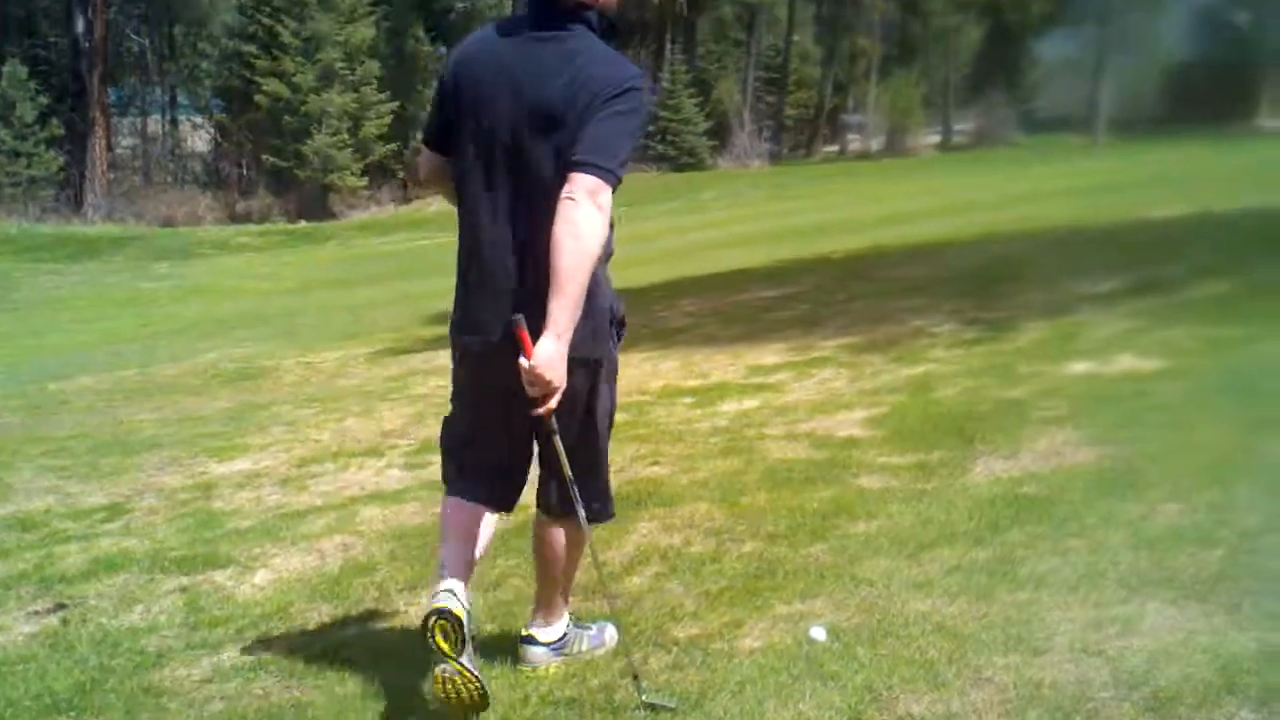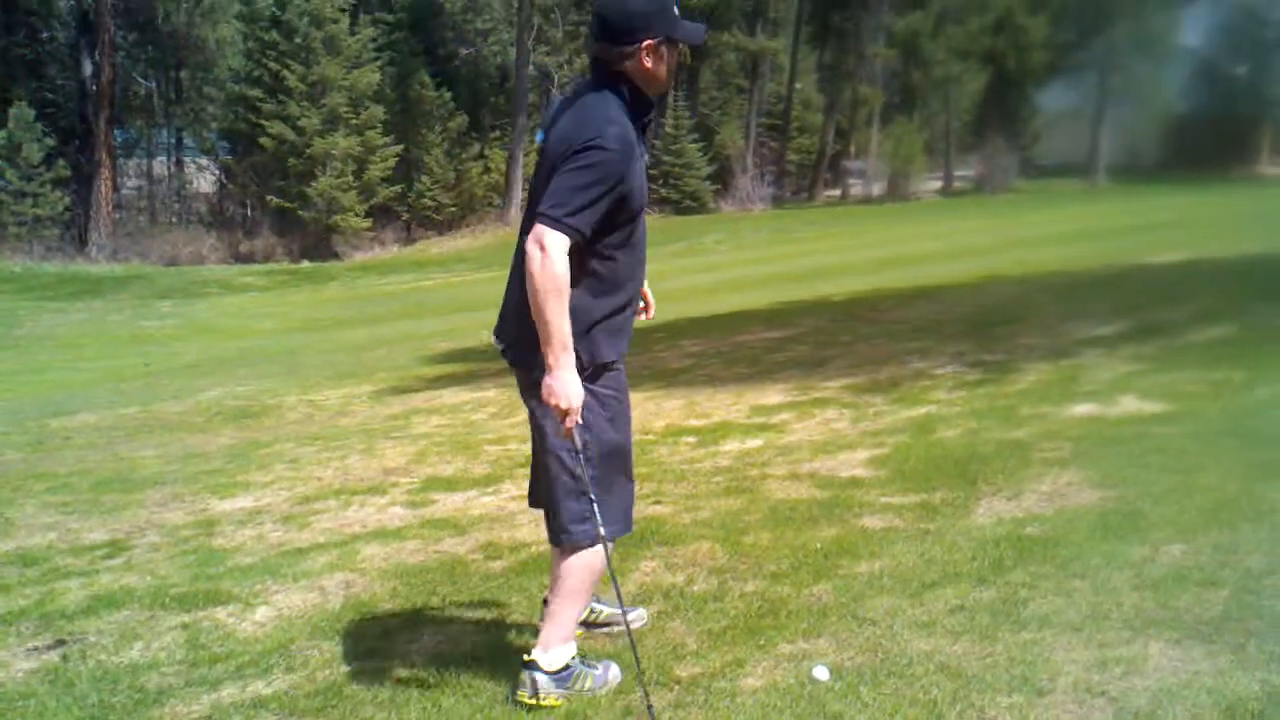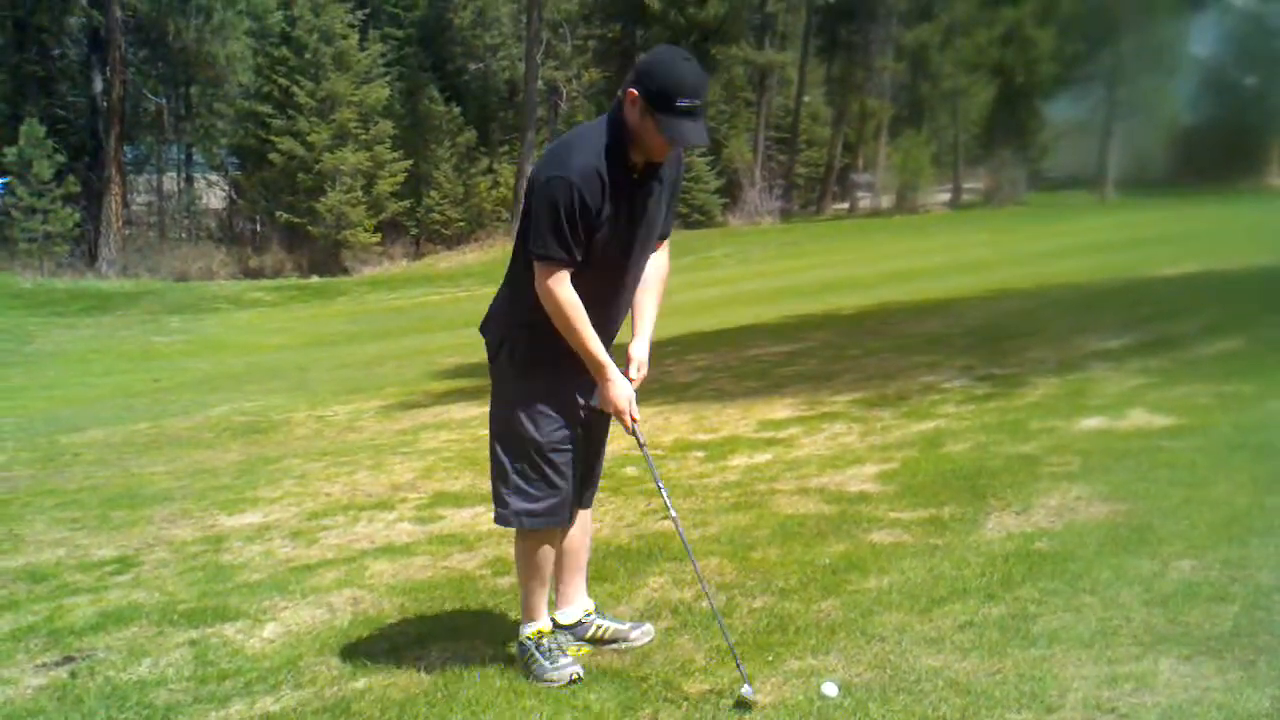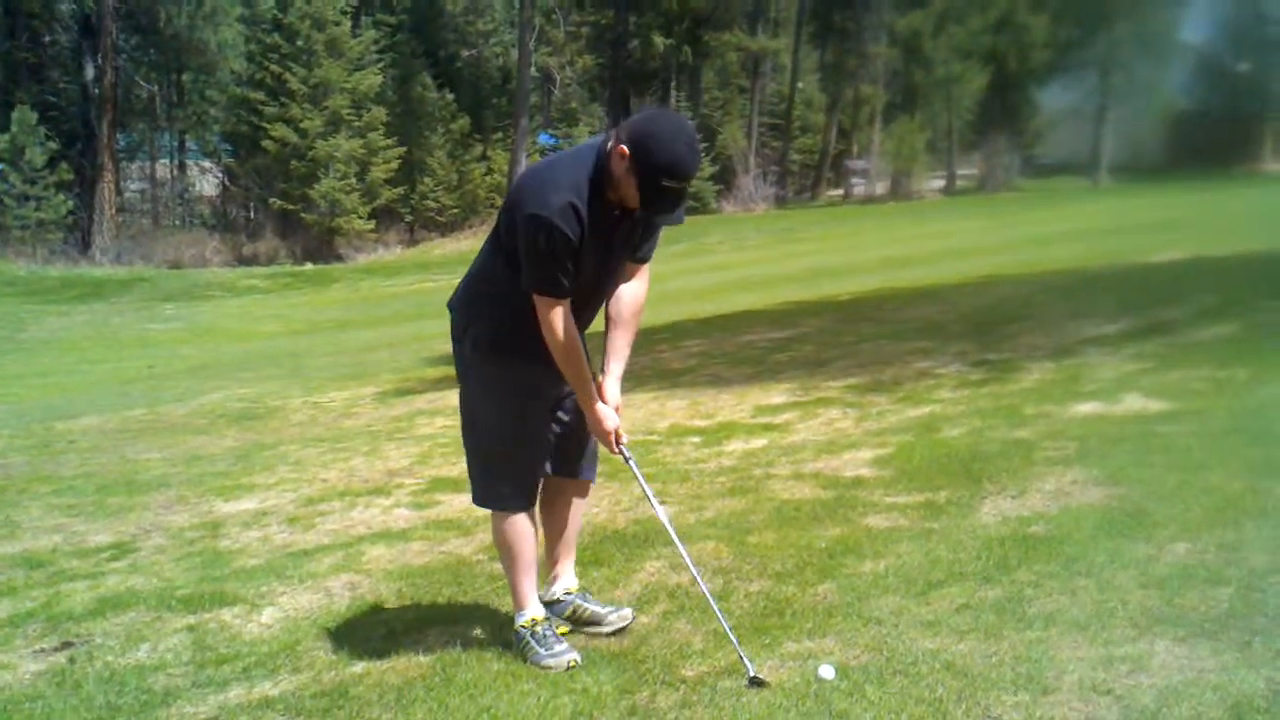
dt=0.5s
person 1, frame 1
right shoulder: (617, 81)
left elbow: (433, 167)
right elbow: (583, 210)
right wrist: (557, 339)
left hip: (479, 318)
right hip: (564, 323)
left knee: (477, 474)
right knee: (569, 484)
left ankle: (449, 598)
right ankle: (548, 629)
person 1, frame 2
left shoulder: (583, 106)
right shoulder: (608, 139)
right elbow: (544, 249)
left wrist: (623, 276)
right wrist: (561, 367)
left hip: (556, 337)
right hip: (577, 347)
left knee: (570, 481)
right knee: (590, 499)
left ankle: (570, 601)
right ankle: (550, 663)
person 1, frame 3
left shoulder: (663, 161)
right shoulder: (572, 170)
left elbow: (655, 249)
right elbow: (551, 284)
left wrist: (641, 341)
right wrist: (605, 373)
left hip: (588, 347)
right hip: (535, 352)
left knee: (578, 486)
right knee: (541, 491)
left ankle: (573, 613)
right ankle: (535, 630)
person 1, frame 4
left shoulder: (649, 185)
right shoulder: (552, 202)
left elbow: (632, 277)
right elbow: (552, 314)
left wrist: (613, 377)
right wrist: (590, 402)
left hip: (557, 339)
right hip: (498, 339)
left knee: (573, 464)
right knee: (513, 478)
left ankle: (562, 591)
right ankle: (529, 618)
